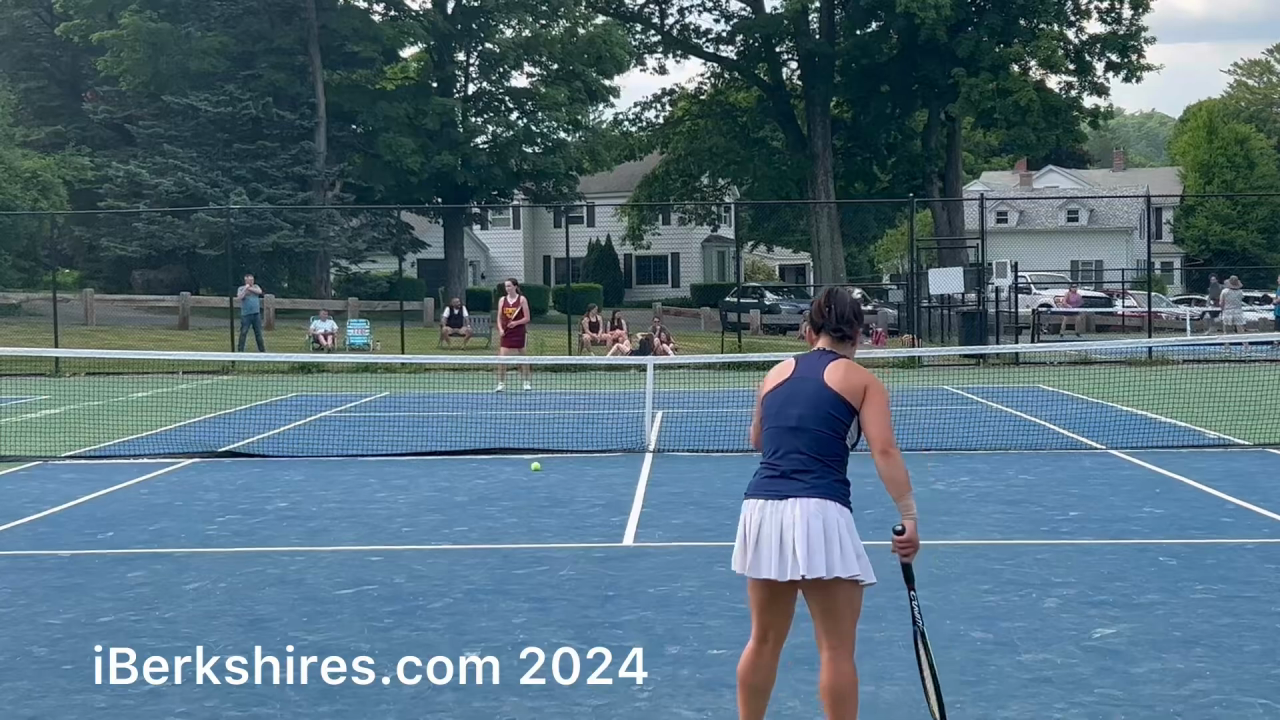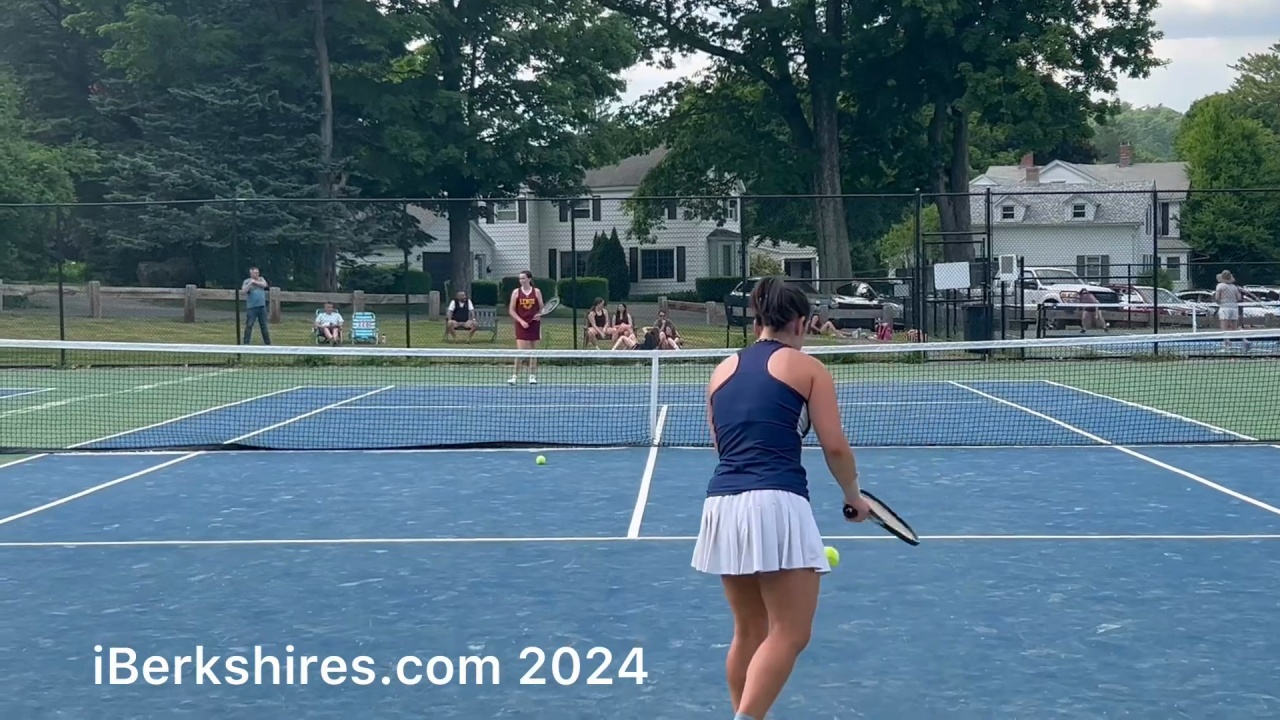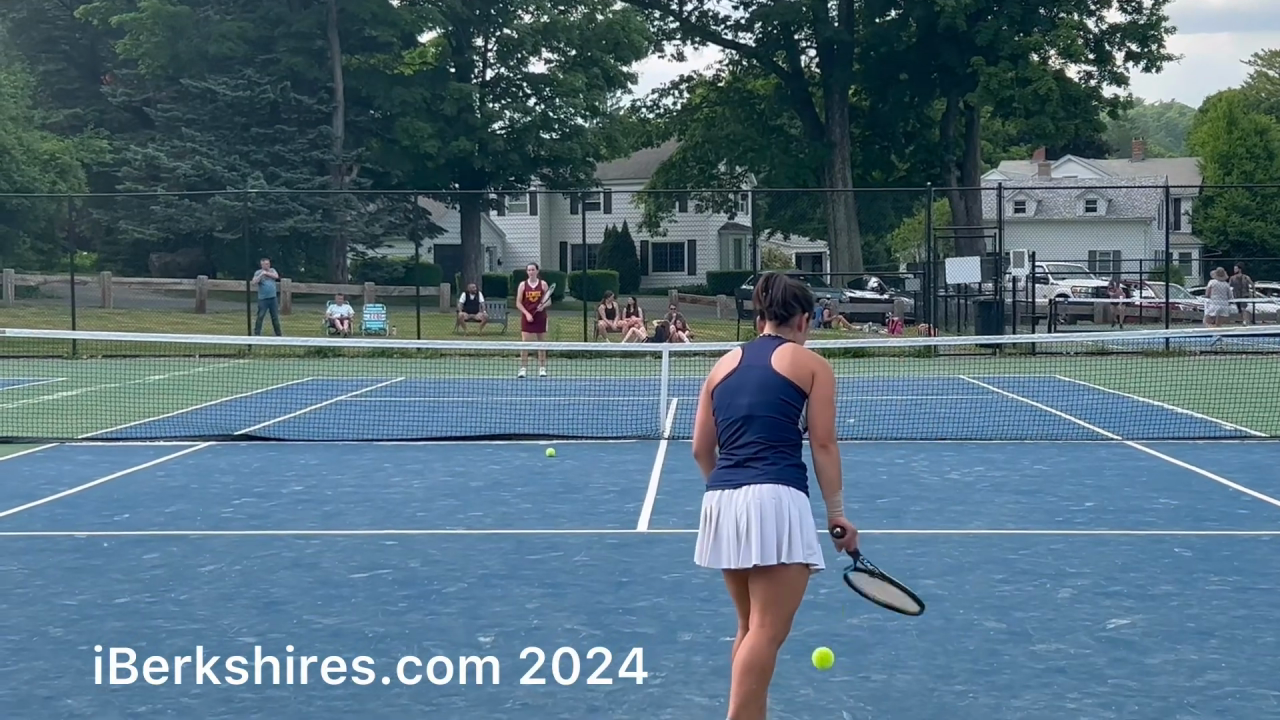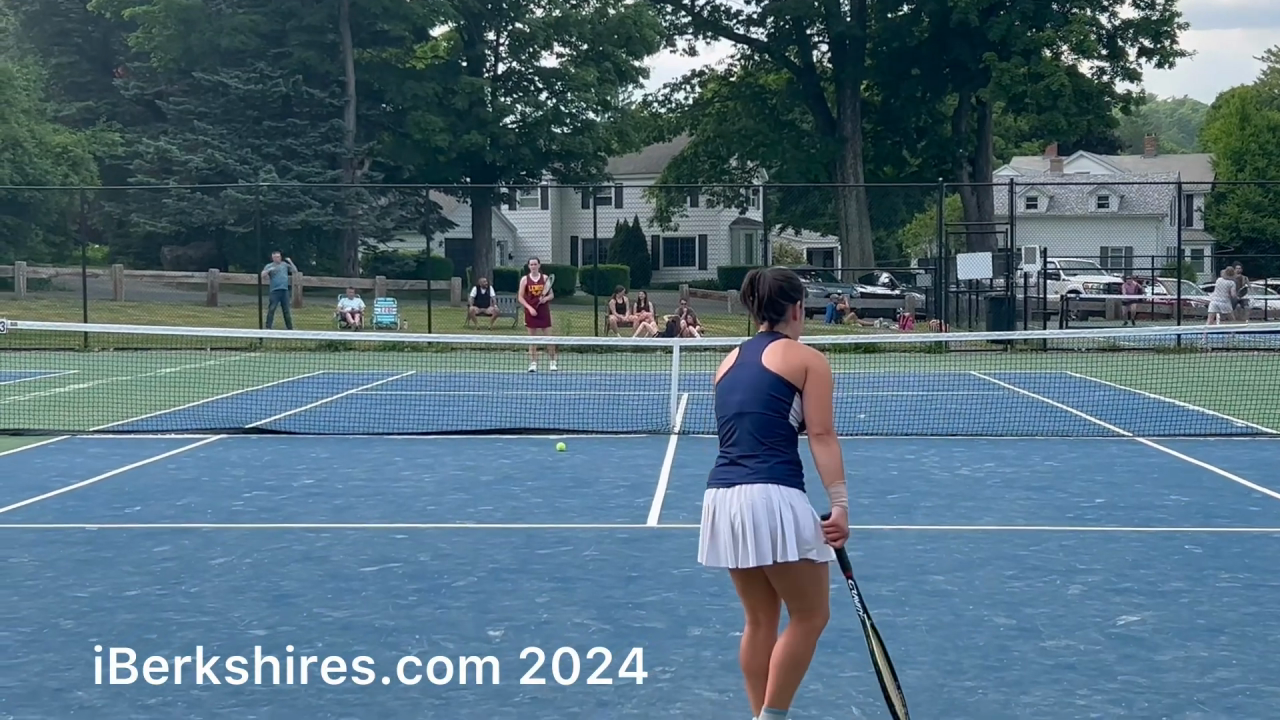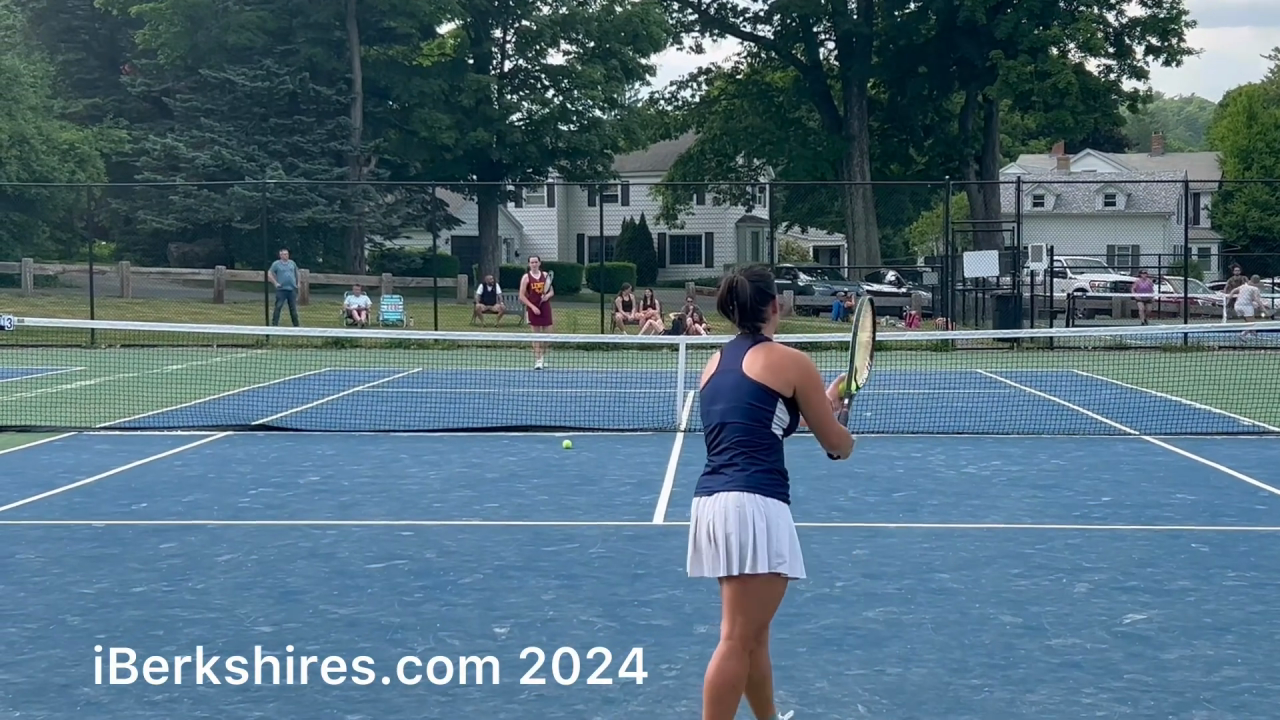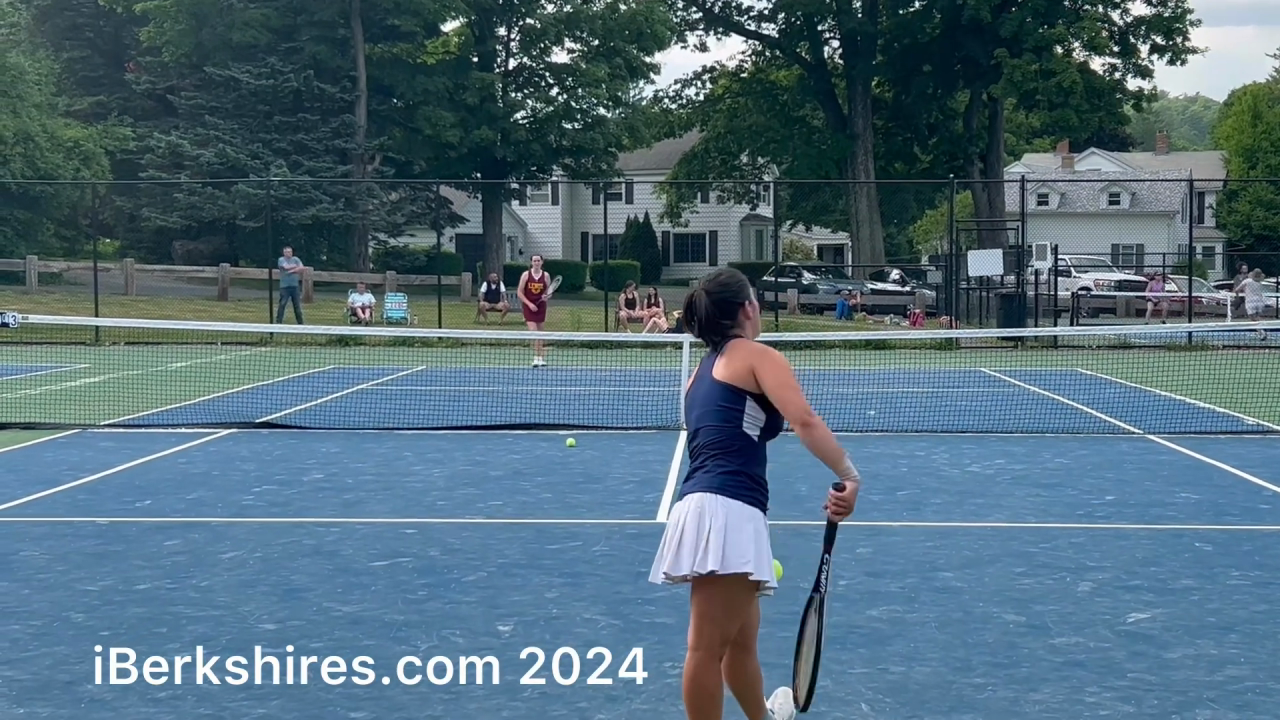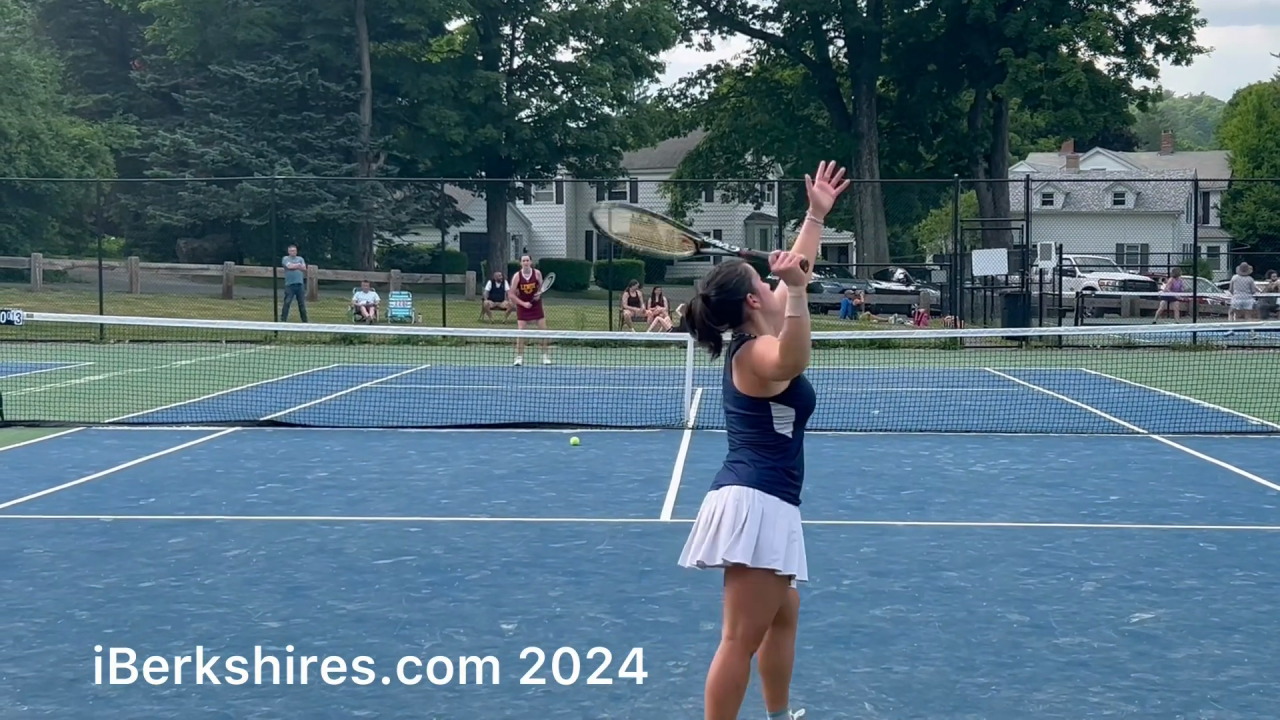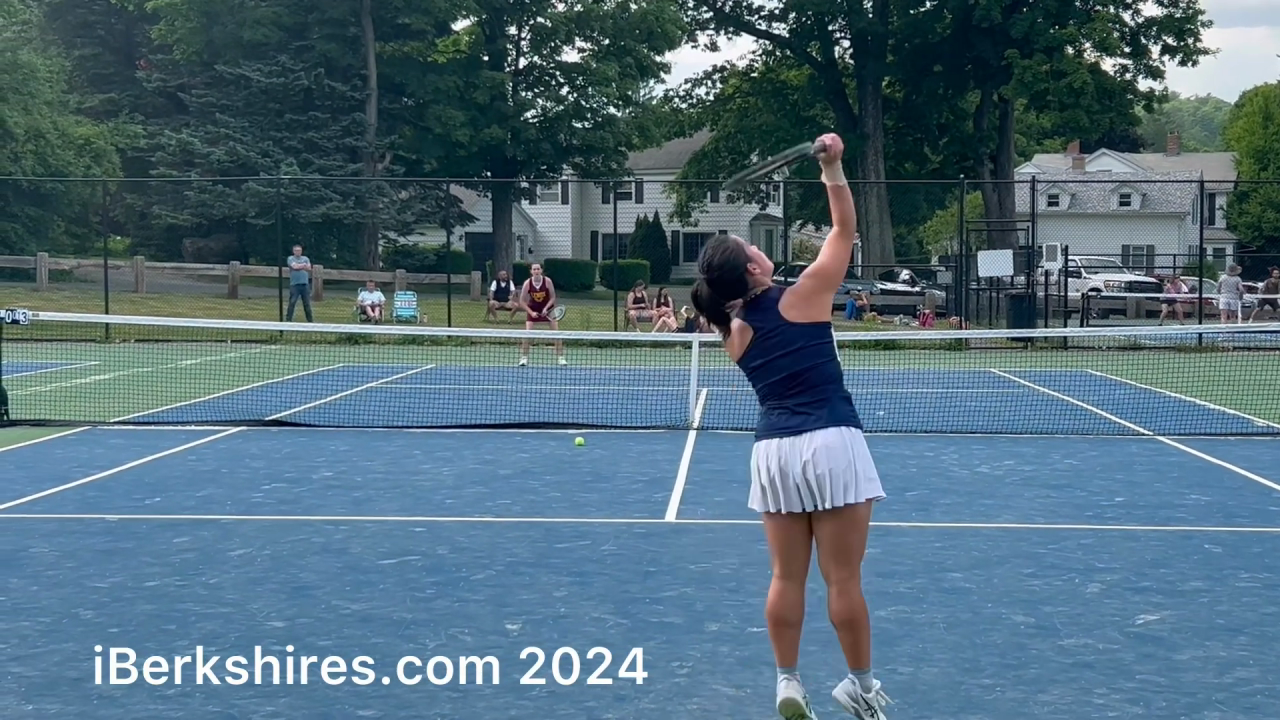
dt=0.5s
person 1, frame 1
left shoulder: (777, 373)
right shoulder: (863, 381)
right elbow: (884, 451)
right wrist: (909, 517)
left hip: (761, 509)
right hip: (818, 515)
left knee: (764, 639)
right knee: (837, 649)
person 1, frame 2
left shoulder: (722, 371)
right shoulder: (808, 368)
right elbow: (835, 447)
right wrist: (854, 496)
left hip: (721, 506)
right hip: (776, 505)
left knee: (748, 633)
right knee: (788, 634)
person 1, frame 3
left shoulder: (724, 364)
right shoulder: (811, 364)
left elbow: (701, 449)
right elbow: (823, 444)
right wrist: (836, 511)
left hip: (722, 501)
right hip: (775, 499)
left knee: (749, 627)
right knee: (767, 631)
person 1, frame 4
left shoulder: (732, 360)
right shoulder: (807, 358)
right elbow: (821, 435)
right wrist: (839, 503)
left hip: (723, 496)
right hip: (771, 497)
left knee: (760, 621)
right knee: (810, 617)
person 1, frame 5
left shoulder: (715, 363)
right shoulder: (790, 361)
right elbow: (834, 440)
left wrist: (821, 404)
right wrist: (845, 443)
left hip: (710, 503)
right hip: (754, 506)
left knee: (750, 633)
right knee: (739, 640)
person 1, frame 6
left shoulder: (708, 367)
right shoulder: (754, 355)
right elbow: (803, 419)
right wrist: (848, 476)
left hip: (703, 507)
right hip: (724, 511)
left knee: (743, 635)
right knee: (709, 646)
person 1, frame 7
left shoulder: (751, 344)
right shoulder: (760, 354)
left elbow: (792, 277)
right elbow: (793, 361)
left wrist: (817, 213)
right wrist: (795, 292)
left hip: (749, 502)
right hip: (759, 505)
left knee: (783, 616)
right knee: (742, 641)
person 1, frame 8
left shoulder: (735, 333)
right shoulder: (802, 297)
right elbow: (844, 234)
right wrist: (834, 171)
left hip: (776, 453)
right hip: (834, 446)
left knee: (787, 575)
right knee: (844, 576)
